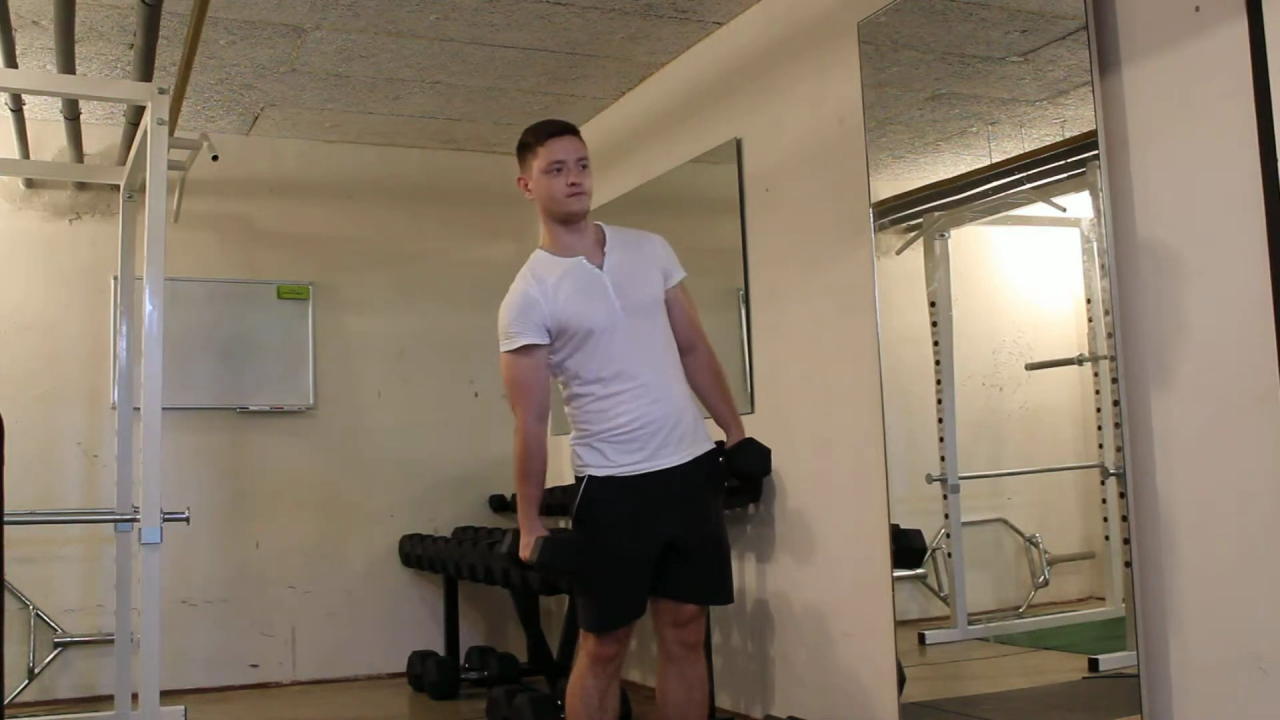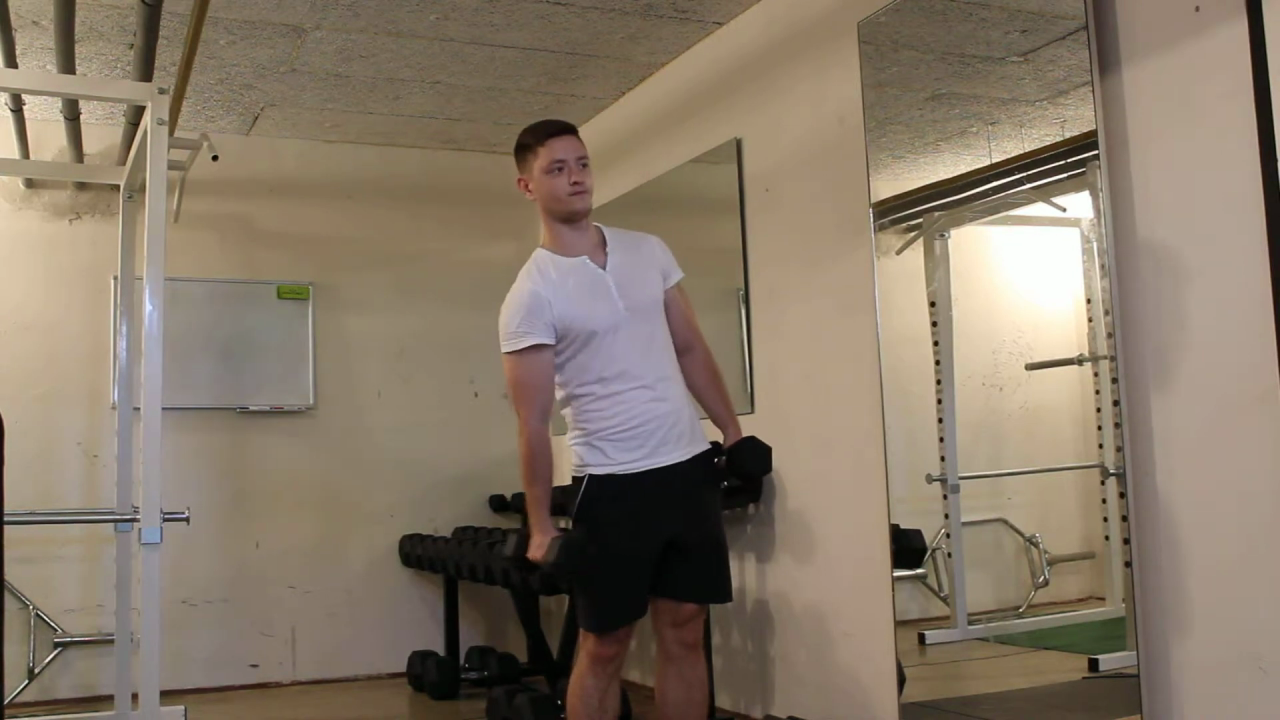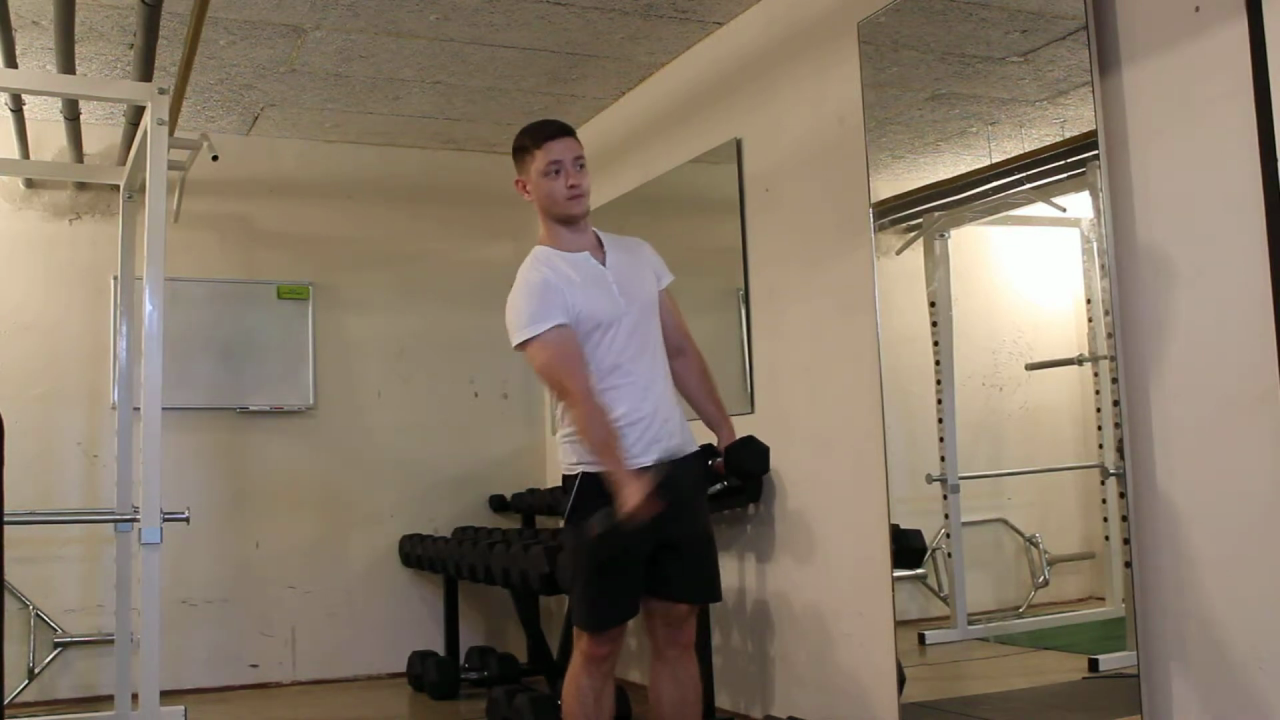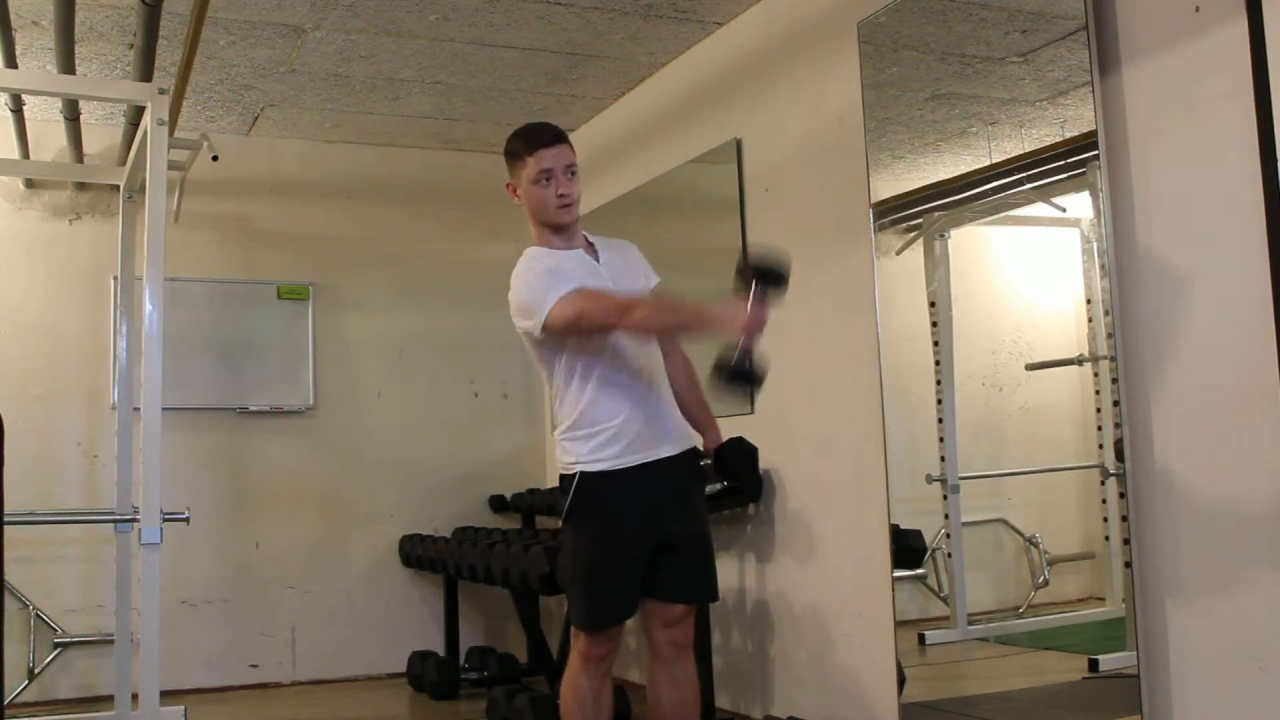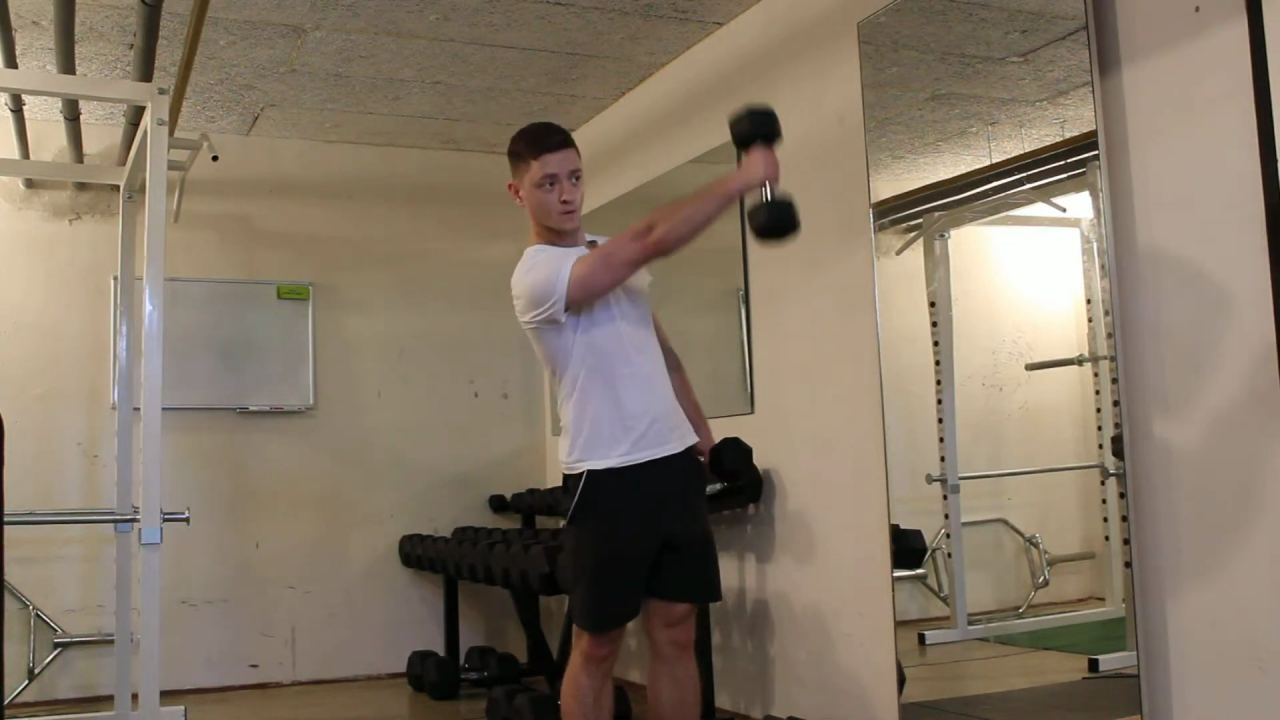
dt=0.2s
person 1, frame 1
left shoulder: (650, 249)
right shoulder: (529, 297)
left elbow: (693, 348)
right elbow: (530, 423)
left wrist: (735, 431)
right wrist: (530, 522)
left hip: (691, 468)
right hip: (613, 485)
left knee: (685, 634)
right knee: (604, 646)
person 1, frame 2
left shoulder: (648, 250)
right shoulder: (532, 296)
left elbow: (689, 348)
right elbow: (533, 420)
left wrist: (732, 429)
right wrist: (540, 522)
left hip: (687, 467)
right hip: (613, 483)
left knee: (684, 633)
right knee: (604, 647)
person 1, frame 3
left shoulder: (639, 254)
right shoulder: (536, 287)
left elbow: (681, 351)
right elbow: (579, 393)
left wrist: (726, 429)
right wrist: (623, 480)
left hip: (678, 467)
right hip: (604, 481)
left knee: (677, 633)
right knee: (597, 646)
person 1, frame 4
left shoulder: (620, 255)
right shoulder: (534, 282)
left elbow: (668, 352)
right elbow: (629, 314)
left wrist: (710, 430)
right wrist: (718, 317)
left hip: (672, 464)
right hip: (604, 479)
left knee: (674, 632)
right knee: (595, 645)
person 1, frame 5
left shoulder: (614, 258)
right shoulder: (539, 277)
right elbow: (651, 239)
left wrist: (700, 428)
right wrist: (739, 181)
left hip: (673, 463)
right hip: (608, 478)
left knee: (675, 630)
right knee: (597, 645)
